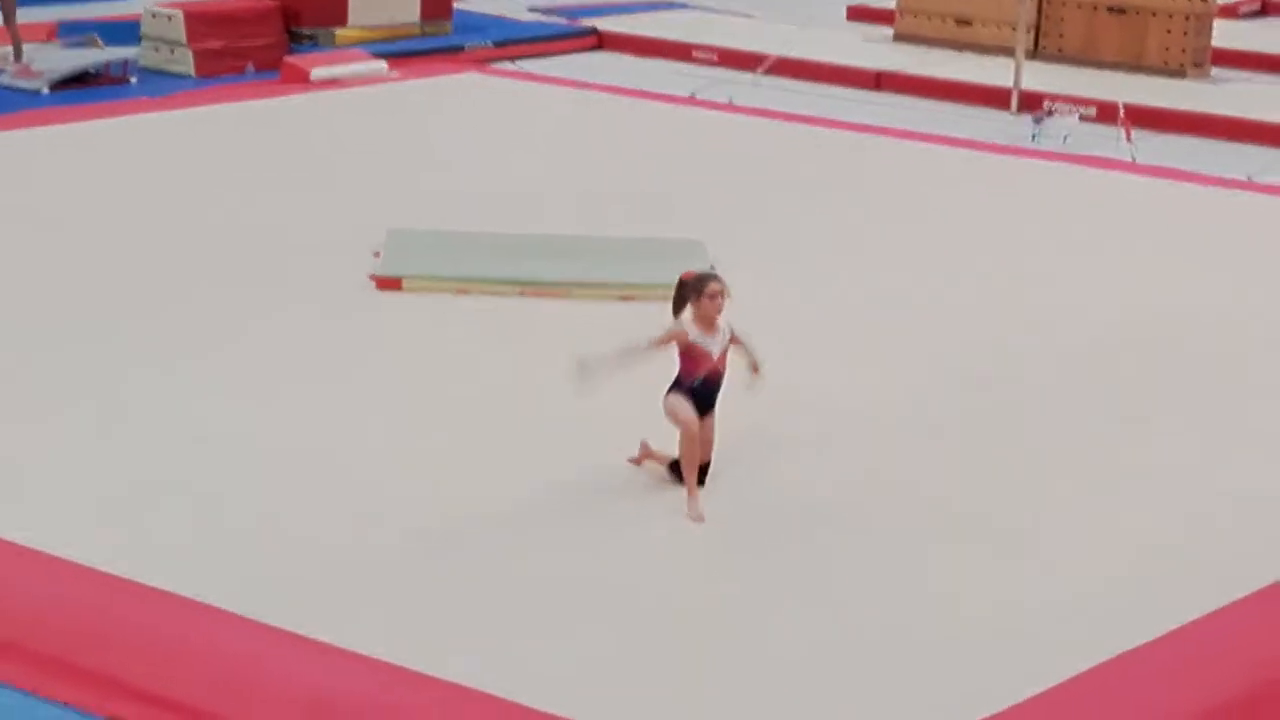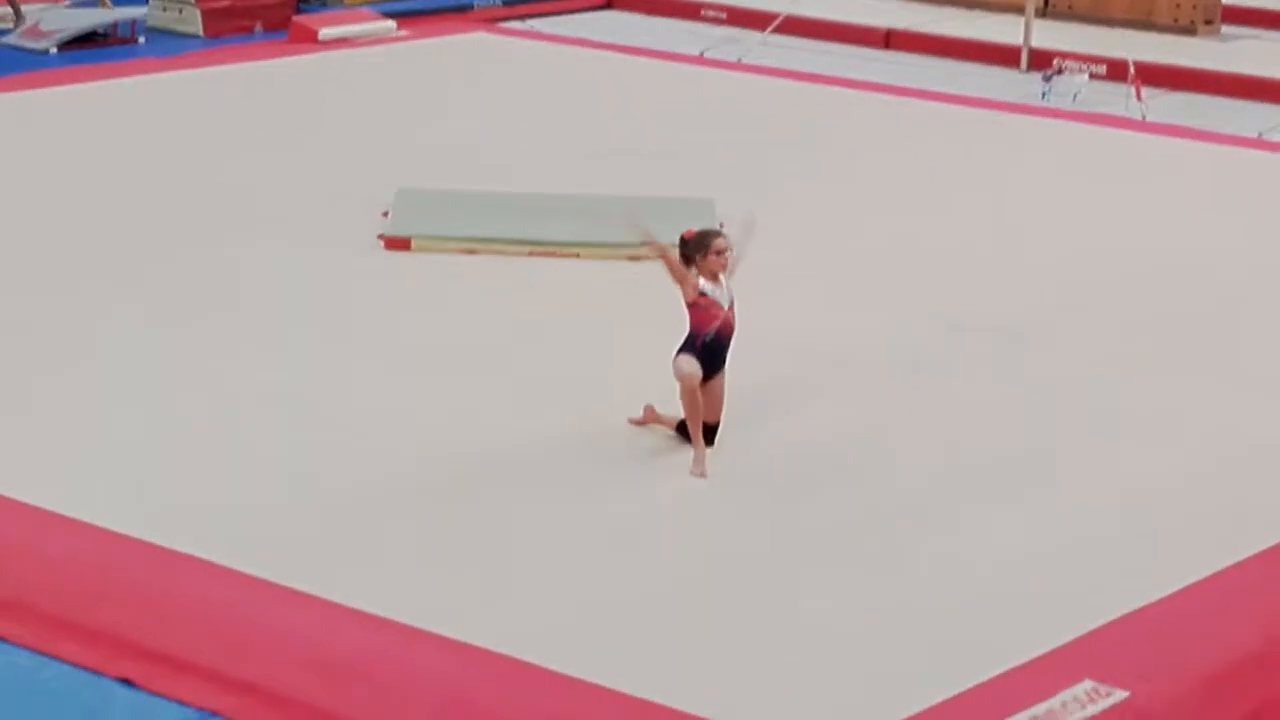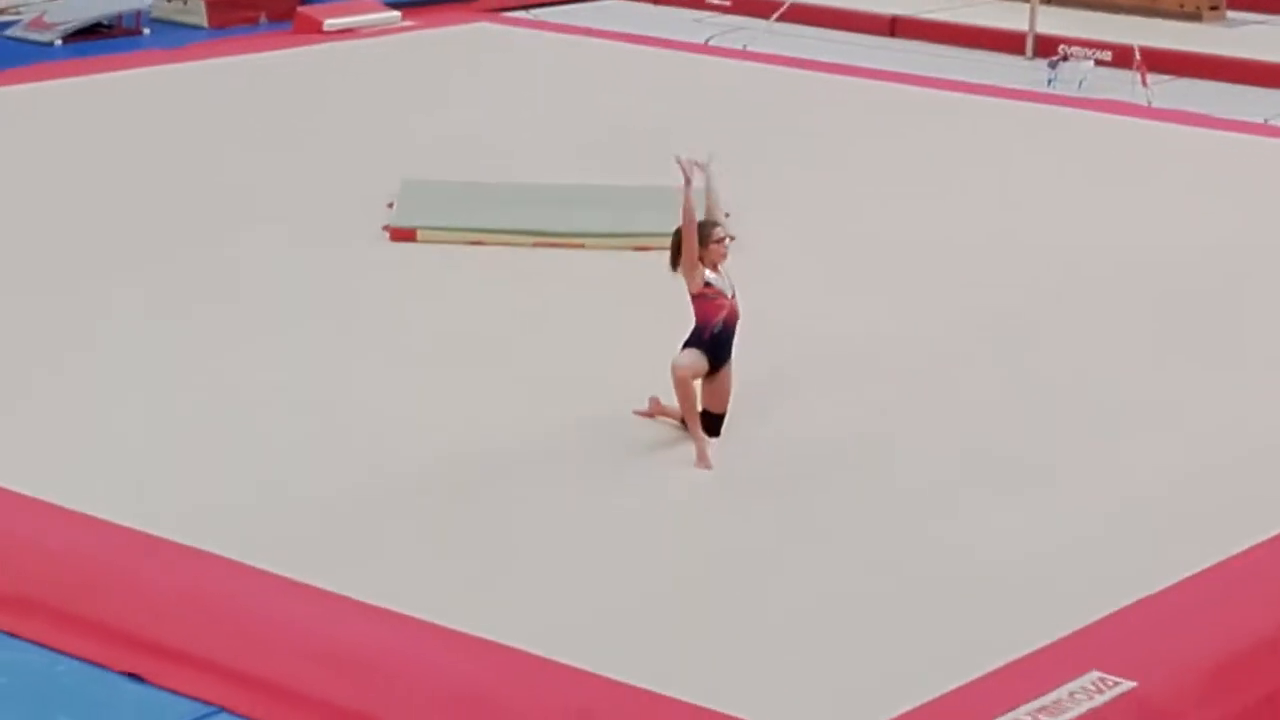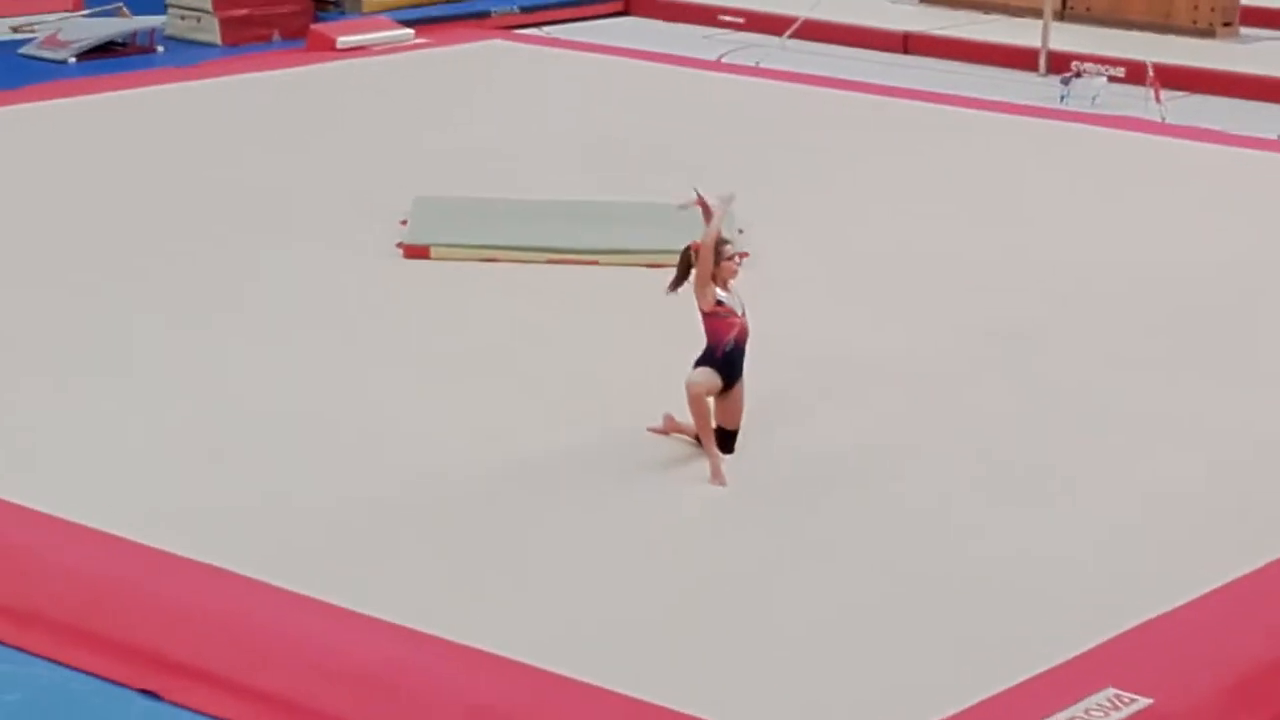
dt=0.2s
person 1, frame 1
left shoulder: (725, 328)
right shoulder: (683, 329)
left elbow: (739, 342)
right elbow: (646, 346)
left wrist: (752, 360)
left hip: (707, 402)
right hip: (681, 395)
left knee: (699, 475)
right knee: (691, 426)
left ankle: (649, 452)
right ankle: (692, 497)
person 1, frame 2
left shoulder: (722, 280)
right shoulder: (692, 282)
left elbow: (728, 258)
right elbow: (666, 255)
right wrist: (648, 238)
left hip: (716, 362)
right hip: (692, 354)
left knee: (708, 435)
right knee: (690, 377)
left ankle: (655, 416)
right ankle: (697, 454)
person 1, frame 3
left shoulder: (719, 269)
right shoulder: (695, 273)
left elbow: (715, 219)
right elbow: (689, 225)
left wrist: (709, 180)
right wrist: (688, 181)
left hip: (722, 352)
right hip: (700, 348)
left knee: (713, 426)
right knee: (680, 369)
left ankle: (661, 407)
right ankle: (698, 438)
person 1, frame 4
left shoulder: (728, 286)
right shoulder: (706, 291)
left elbow: (716, 239)
right elbow: (706, 244)
left wrist: (706, 207)
right wrist: (718, 209)
left hip: (734, 369)
right hip: (712, 366)
left knee: (727, 443)
right knee: (694, 386)
left ankle: (675, 425)
right ankle: (712, 456)
